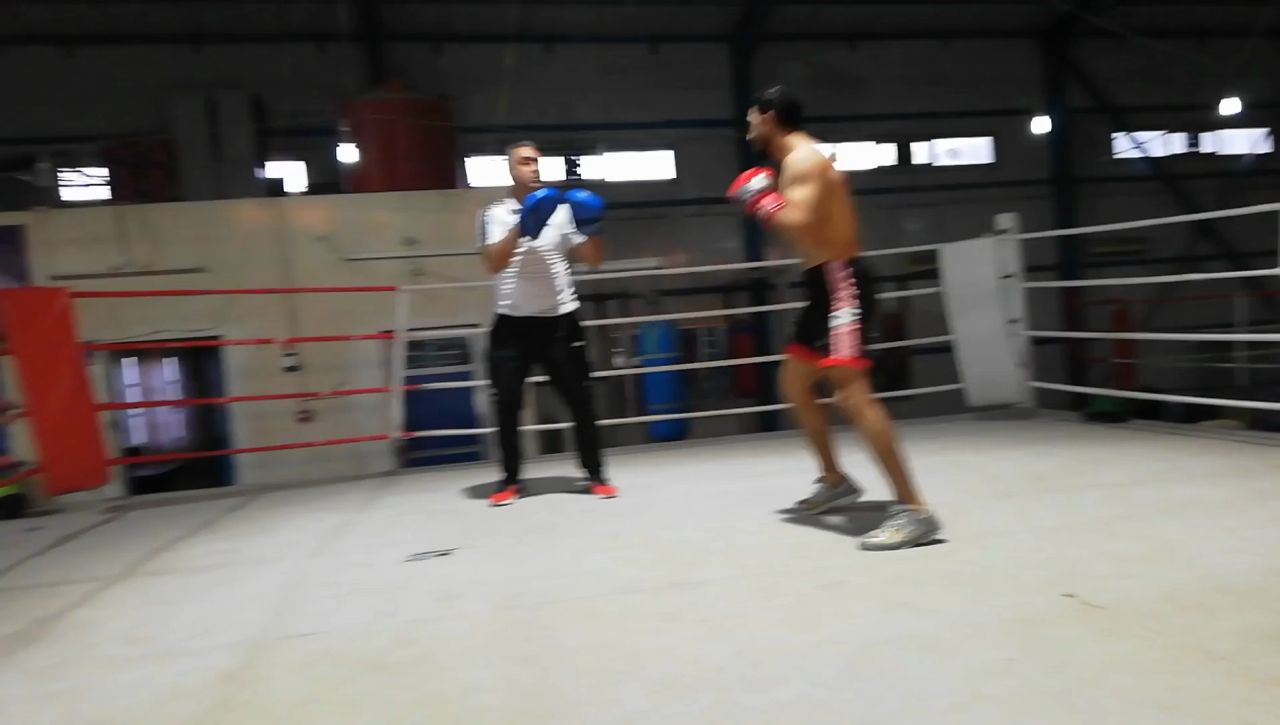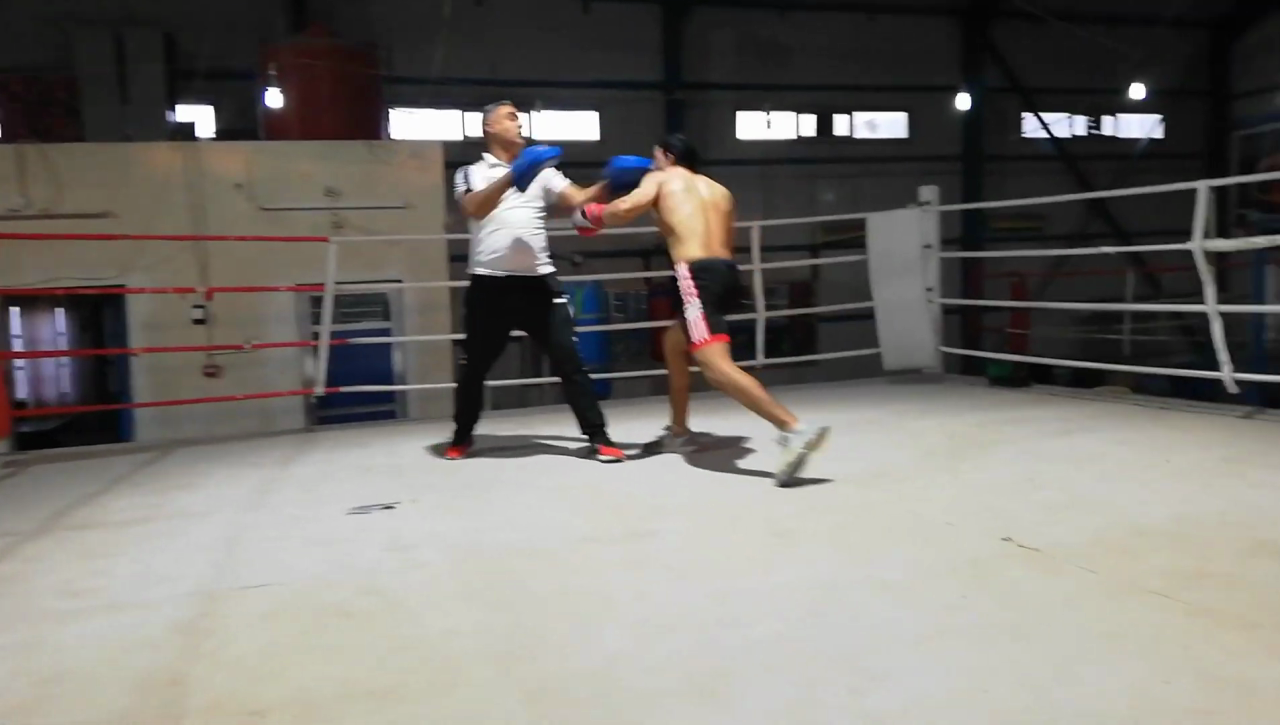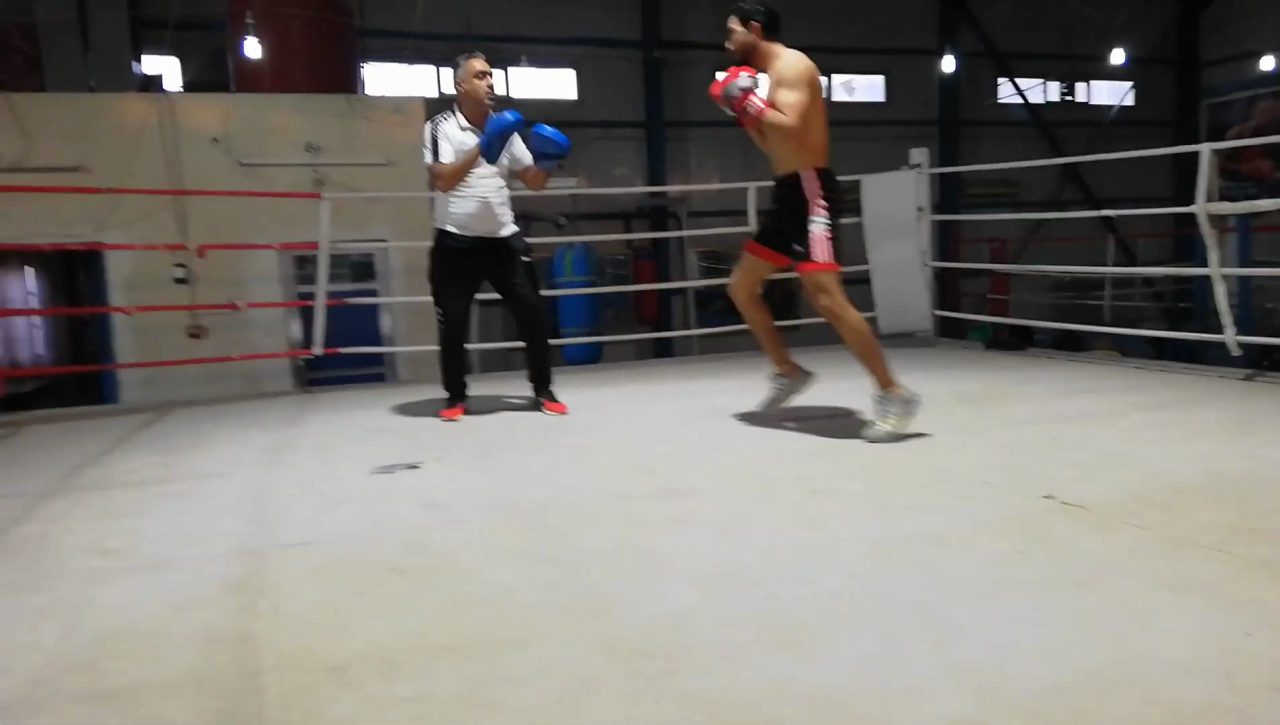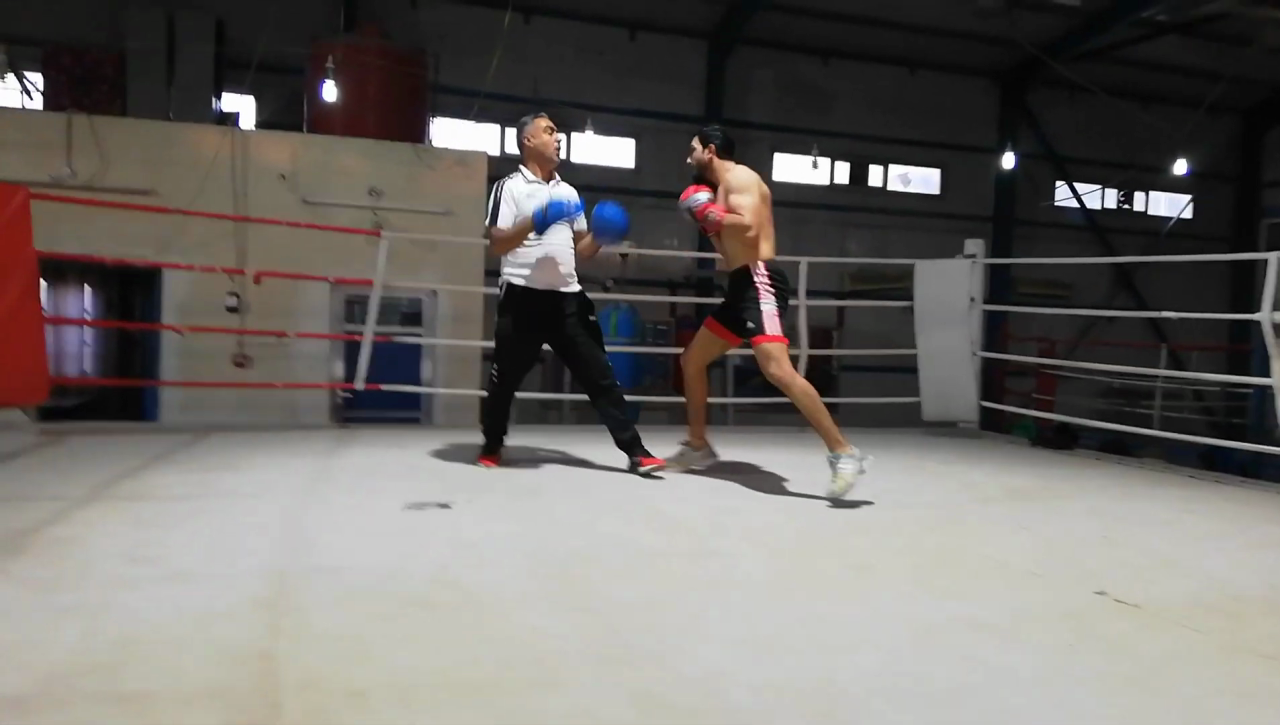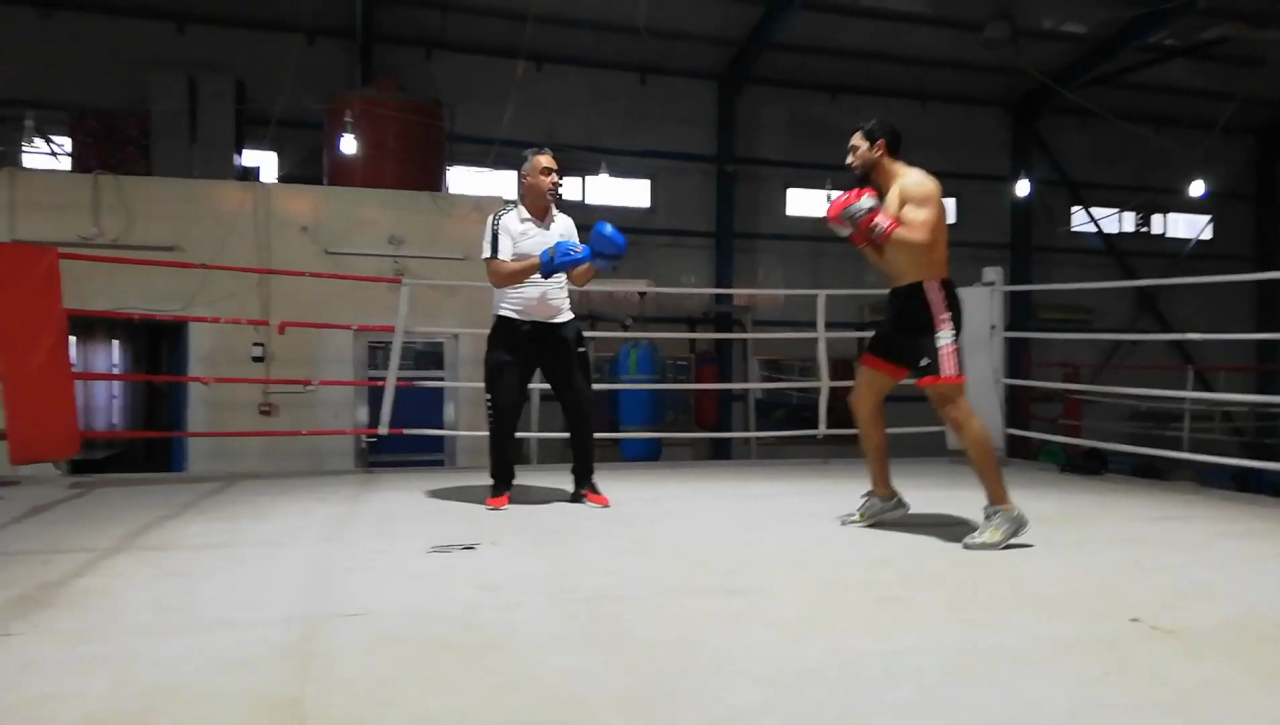
dt=1s
person 1, frame 1
left shoulder: (803, 156)
right shoulder: (798, 161)
left elbow: (800, 226)
left wrist: (760, 199)
right wrist: (763, 200)
left hip: (840, 283)
right hip: (826, 284)
left knee: (851, 394)
right knee: (794, 384)
left ankle: (913, 510)
right ankle: (834, 480)
person 1, frame 2
left shoulder: (661, 178)
right shoulder: (720, 191)
left elbow: (629, 206)
left wrist: (589, 214)
left hip: (696, 277)
right hip: (724, 274)
left knee: (717, 366)
right knee: (672, 346)
left ankle: (796, 430)
right ankle: (678, 431)
person 1, frame 3
left shoulder: (791, 65)
right shoulder: (776, 74)
left elbow: (788, 128)
left wrist: (747, 99)
right wrist: (743, 110)
left hip: (808, 191)
right hip: (788, 195)
left knee: (826, 299)
right knee: (740, 289)
left ankle: (896, 395)
right ankle: (789, 372)
person 1, frame 4
left shoulder: (740, 177)
right shoulder: (722, 186)
left elbow: (747, 227)
left wrist: (708, 209)
right wrist: (704, 216)
left hip: (760, 282)
right hip: (741, 285)
left knee: (778, 369)
right knee: (691, 361)
left ankle: (844, 454)
right ankle: (697, 448)
person 1, frame 5
left shoulder: (917, 183)
right shoulder: (885, 195)
left elbow: (922, 244)
left wrist: (872, 219)
right wrist: (856, 231)
left hip: (929, 302)
right hip: (901, 306)
left knee: (951, 408)
right knee: (862, 401)
left ankle: (1003, 509)
right ankle: (883, 496)
person 2, frame 1
left shoulder: (561, 210)
right shoulder: (494, 214)
left elbow: (592, 258)
right elbow: (493, 263)
left wrist: (590, 229)
right wrist: (521, 226)
left hip: (559, 321)
right hip: (512, 324)
left knee: (580, 397)
right knee: (507, 403)
left ankle: (595, 474)
right ankle: (511, 479)
person 2, frame 2
left shoulder: (541, 171)
right shoulder: (472, 173)
left elbow: (579, 198)
right elbow: (475, 209)
left wrist: (610, 181)
right wrist: (512, 176)
left hip: (538, 283)
right hip: (490, 286)
left knee: (568, 358)
right knee: (475, 366)
left ankle: (598, 438)
right ankle: (462, 436)
person 2, frame 3
left shoulder: (506, 127)
right shoulder: (440, 127)
left elbow: (533, 183)
right elbow: (443, 181)
left wrist: (546, 162)
right wrist: (482, 147)
left hip: (504, 241)
right hip: (455, 244)
left knee: (533, 312)
right knee: (452, 324)
left ankle: (543, 391)
right ankle: (455, 396)
person 2, frame 4
left shoulder: (568, 192)
right shoulder: (509, 188)
left elbow: (581, 247)
right elbow: (498, 243)
left wrist: (601, 236)
right wrist: (535, 221)
left hip: (568, 299)
right hip: (523, 298)
left knee: (600, 373)
right knee: (505, 377)
left ankle: (634, 451)
right ankle: (491, 447)
person 2, frame 5
left shoulder: (565, 224)
right shoulder: (503, 220)
left elbow: (579, 278)
right elbow: (499, 276)
left wrist: (598, 262)
right wrist: (545, 259)
left hip: (560, 329)
right hip: (513, 330)
left knee: (581, 403)
right knee: (505, 410)
left ankle: (584, 484)
right ankle: (502, 485)
